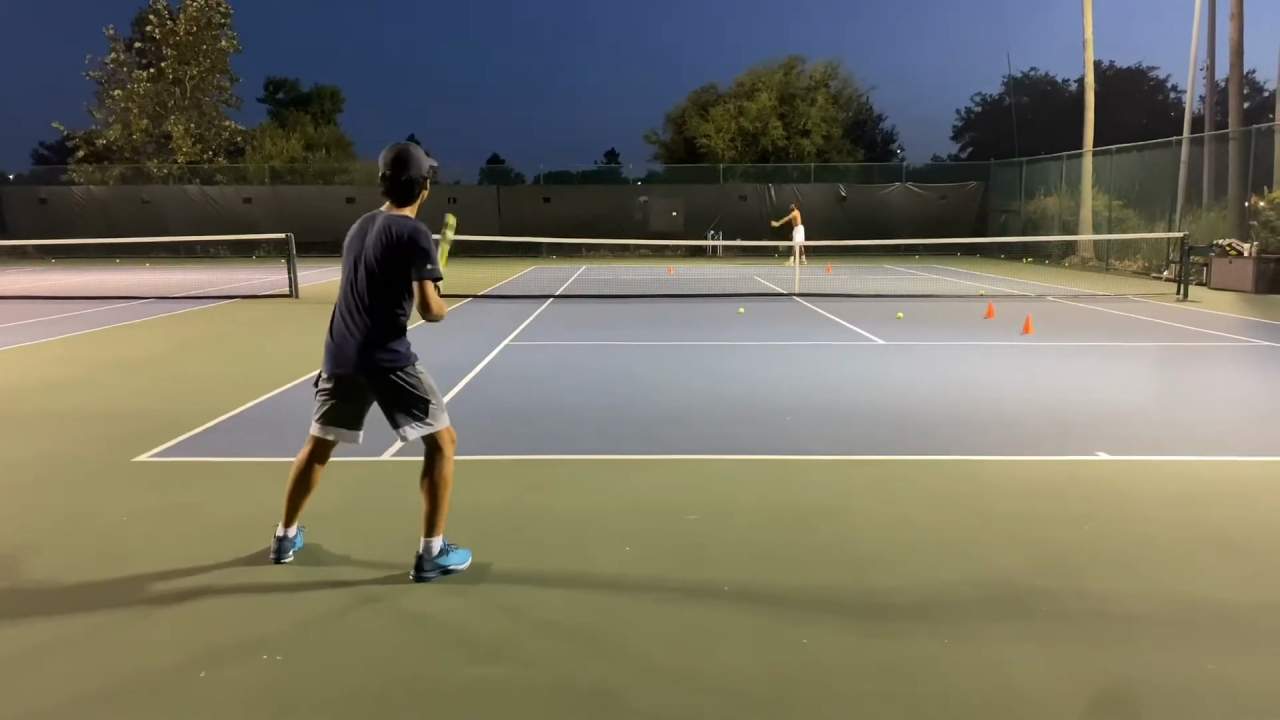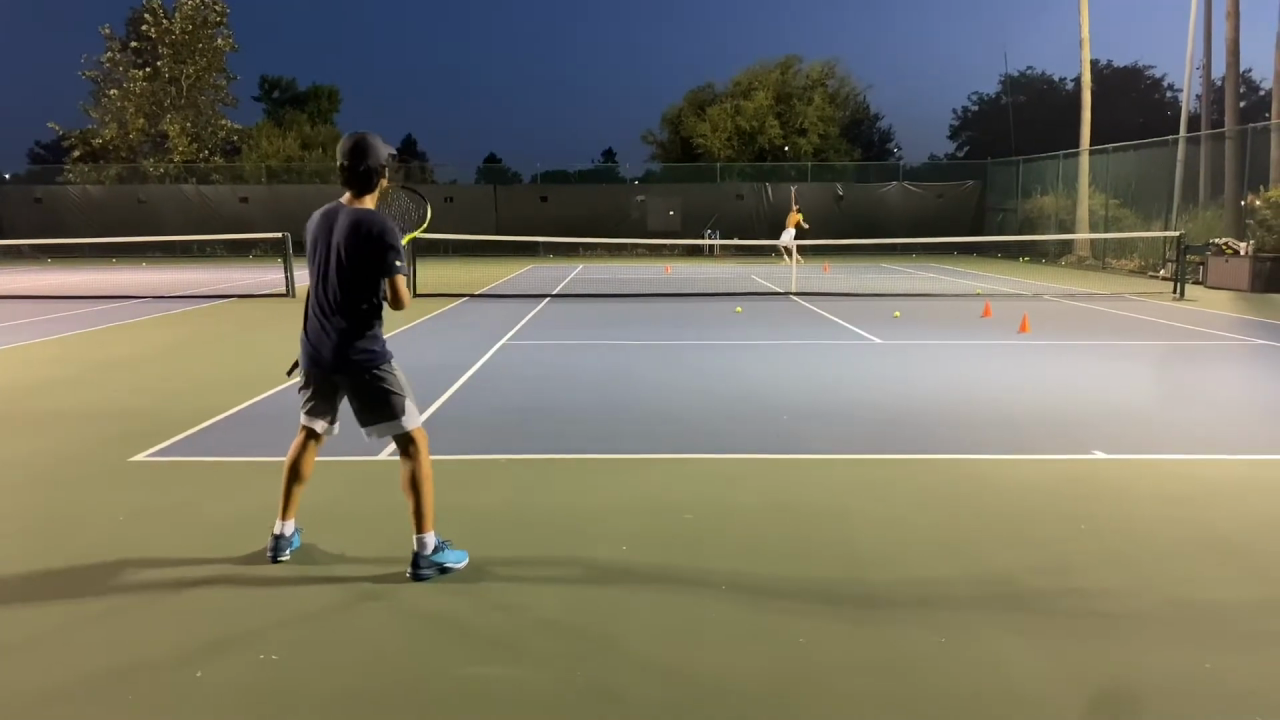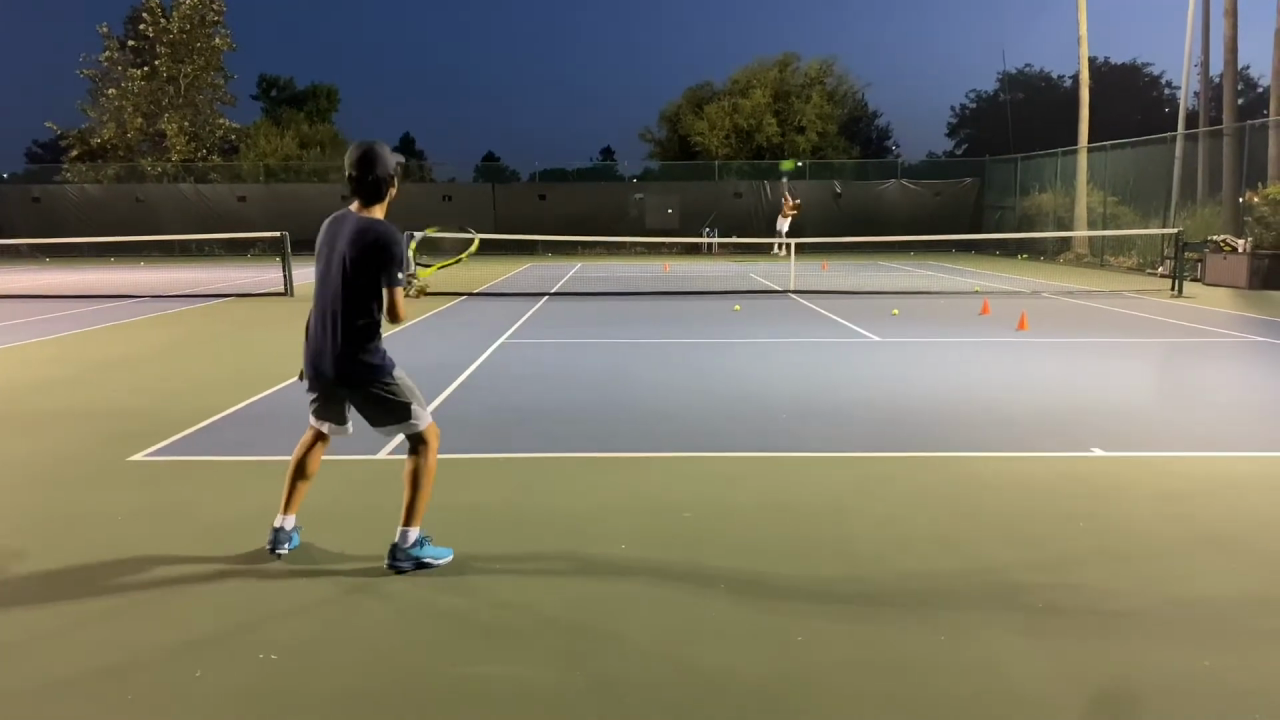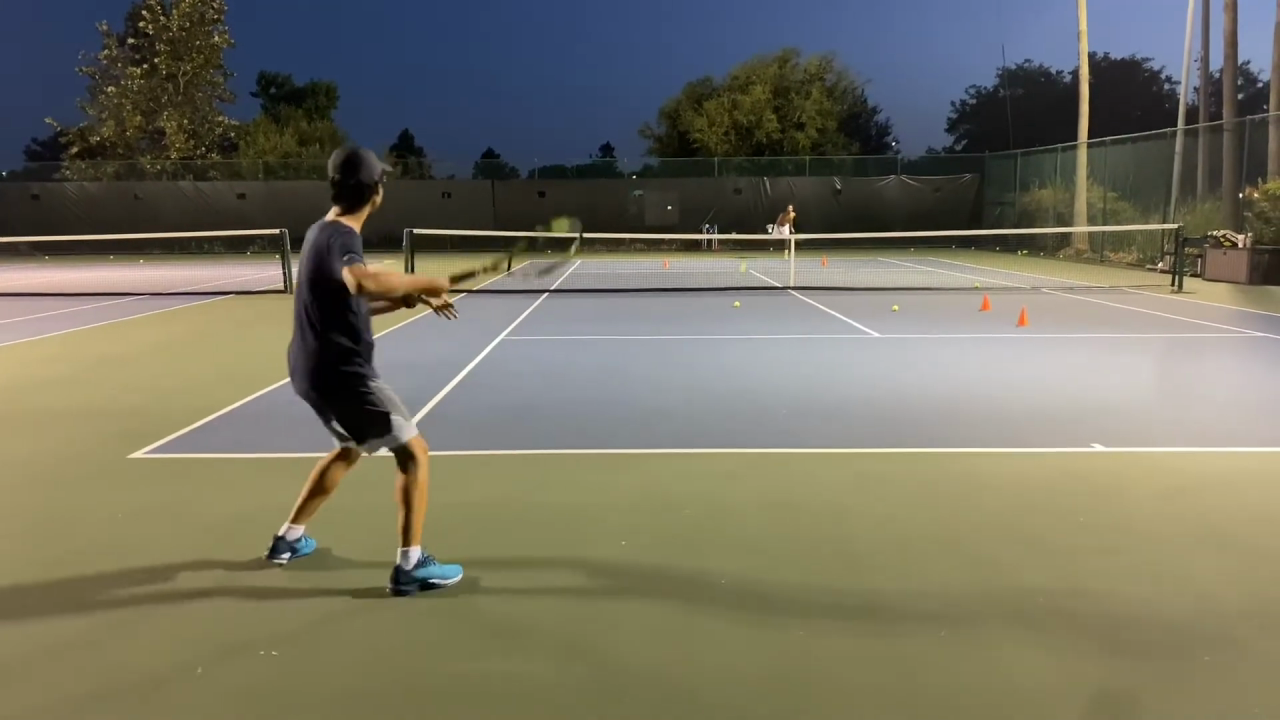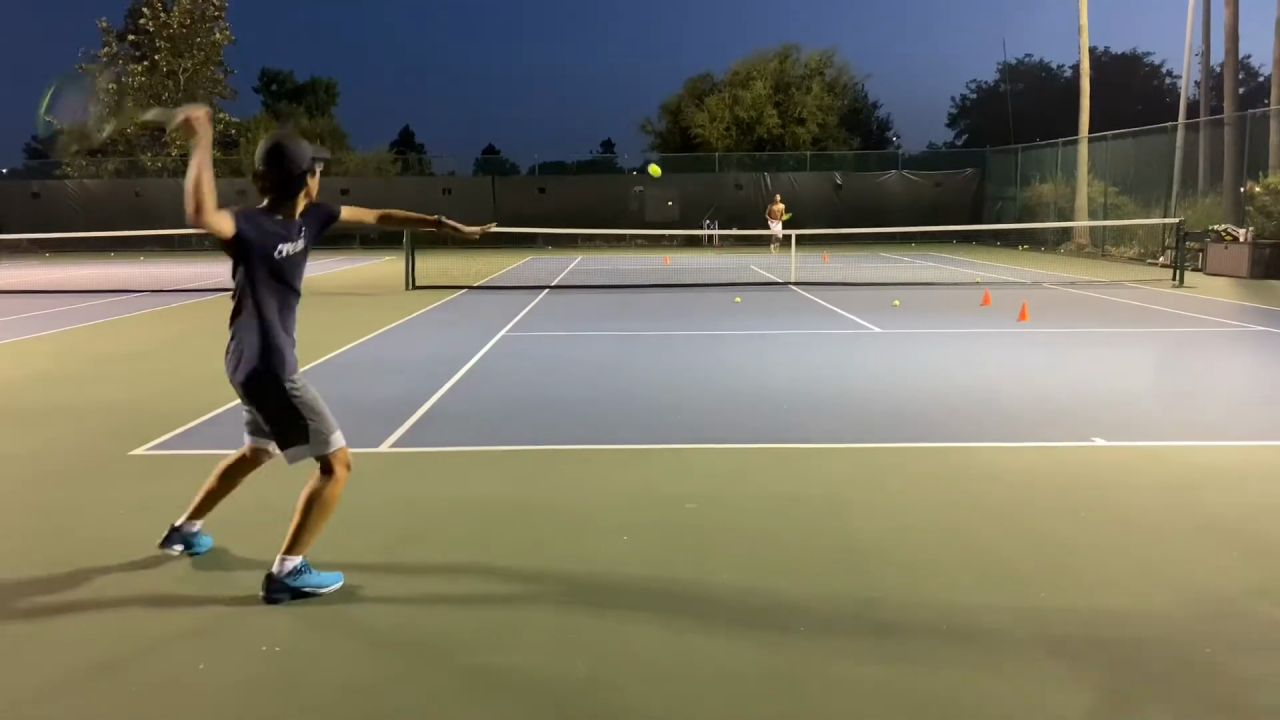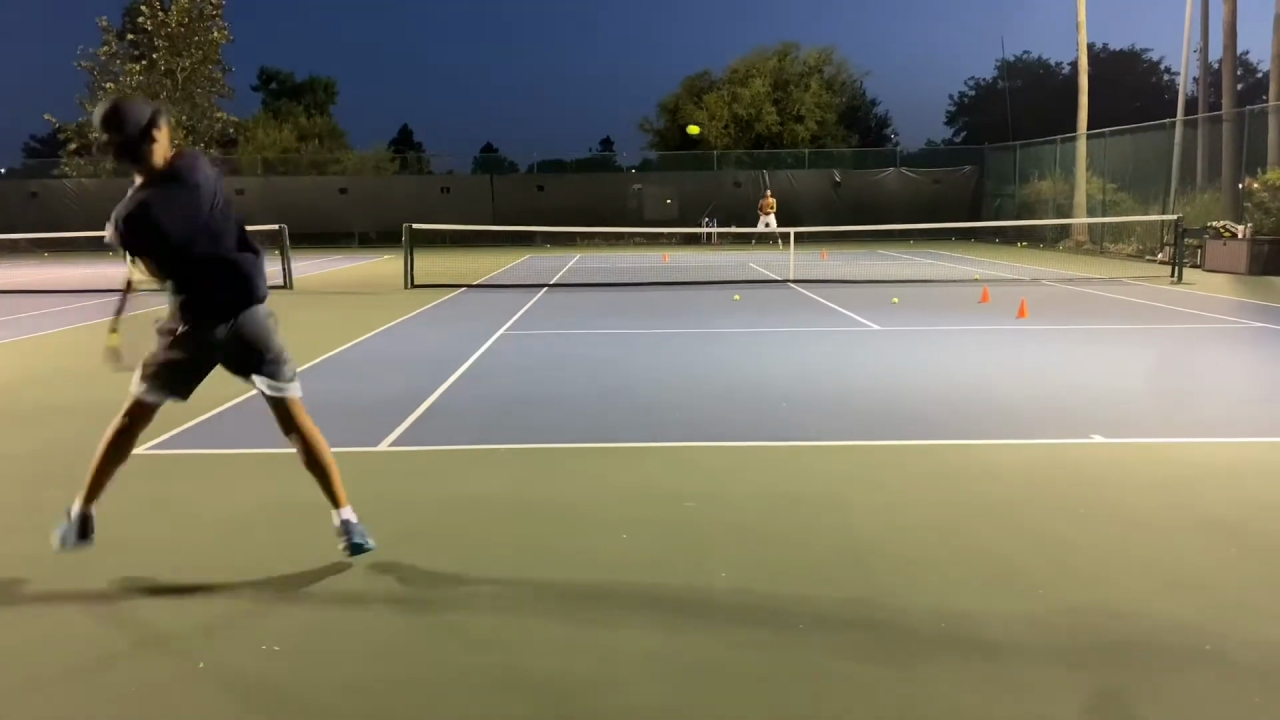
dt=0.5s
person 1, frame 1
left shoulder: (359, 227)
right shoulder: (414, 234)
right elbow: (428, 307)
left wrist: (420, 285)
right wrist: (443, 307)
left hip: (340, 354)
right hip: (387, 357)
left knee: (319, 444)
right knee: (442, 441)
left ankle: (285, 536)
right ankle: (432, 552)
person 1, frame 2
left shoulder: (317, 219)
right shoulder: (380, 228)
right elbow: (399, 301)
left hip: (316, 349)
right hip: (362, 352)
left knee: (310, 435)
right knee: (413, 442)
left ankle: (283, 534)
right ankle: (427, 550)
person 1, frame 3
left shoulder: (331, 226)
right shoulder: (387, 237)
right elbow: (396, 312)
right wrist: (404, 303)
left hip: (319, 357)
right hip: (362, 362)
left knee: (318, 434)
right knee: (424, 437)
left ankle: (282, 529)
right ankle: (409, 543)
person 1, frame 4
left shoulder: (324, 232)
right shoulder: (341, 237)
right elbow: (364, 283)
left wrist: (408, 296)
right wrist: (420, 282)
left hip: (311, 369)
right hip: (341, 372)
left knee: (348, 451)
right knee: (413, 454)
left ankle: (289, 537)
right ankle: (411, 563)
person 1, frame 5
left shoulder: (307, 215)
right shoulder: (249, 226)
left elbow: (377, 215)
right elbow: (203, 218)
left wrist: (447, 224)
right wrist: (201, 139)
left hip: (267, 366)
right hip: (264, 369)
left knee: (257, 452)
right knee: (336, 464)
left ankle: (184, 530)
right ankle: (286, 571)
person 1, frame 6
left shoulder: (130, 218)
right shoulder: (196, 168)
left elbow: (156, 273)
left hip: (194, 323)
right hip: (246, 312)
left knee: (136, 412)
right knee: (293, 416)
left ankle: (82, 517)
right ankle: (348, 523)
